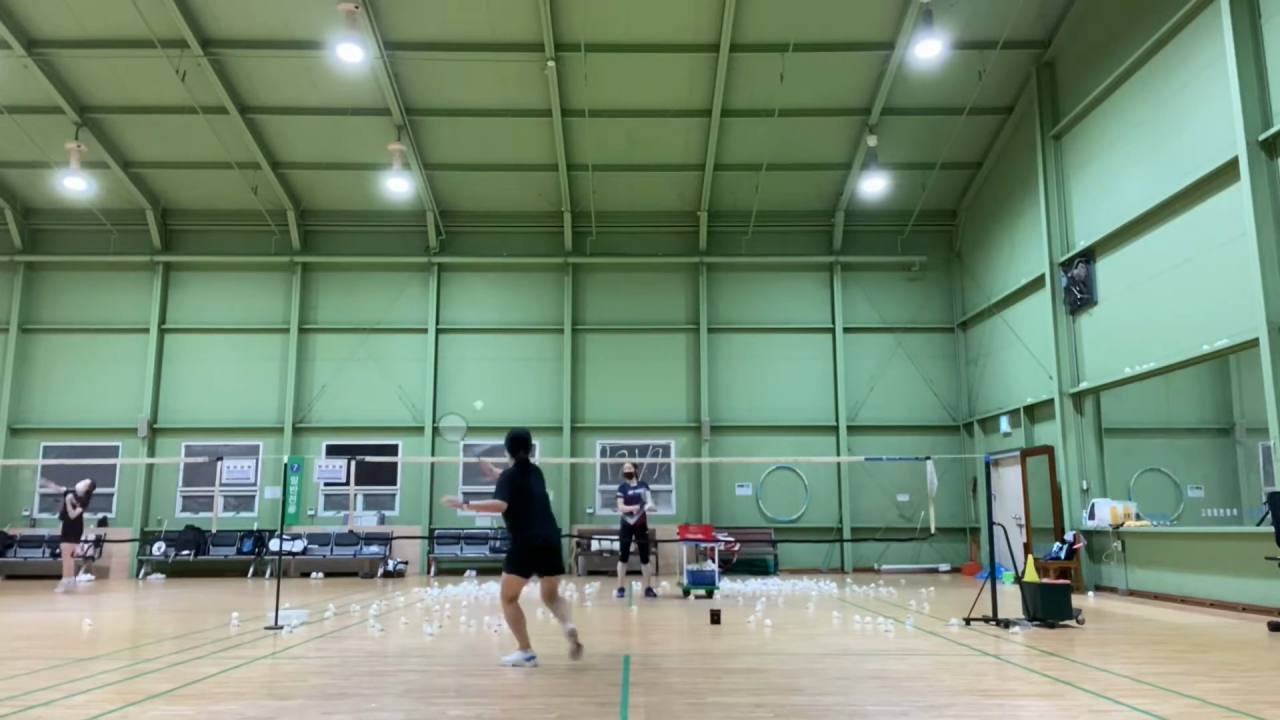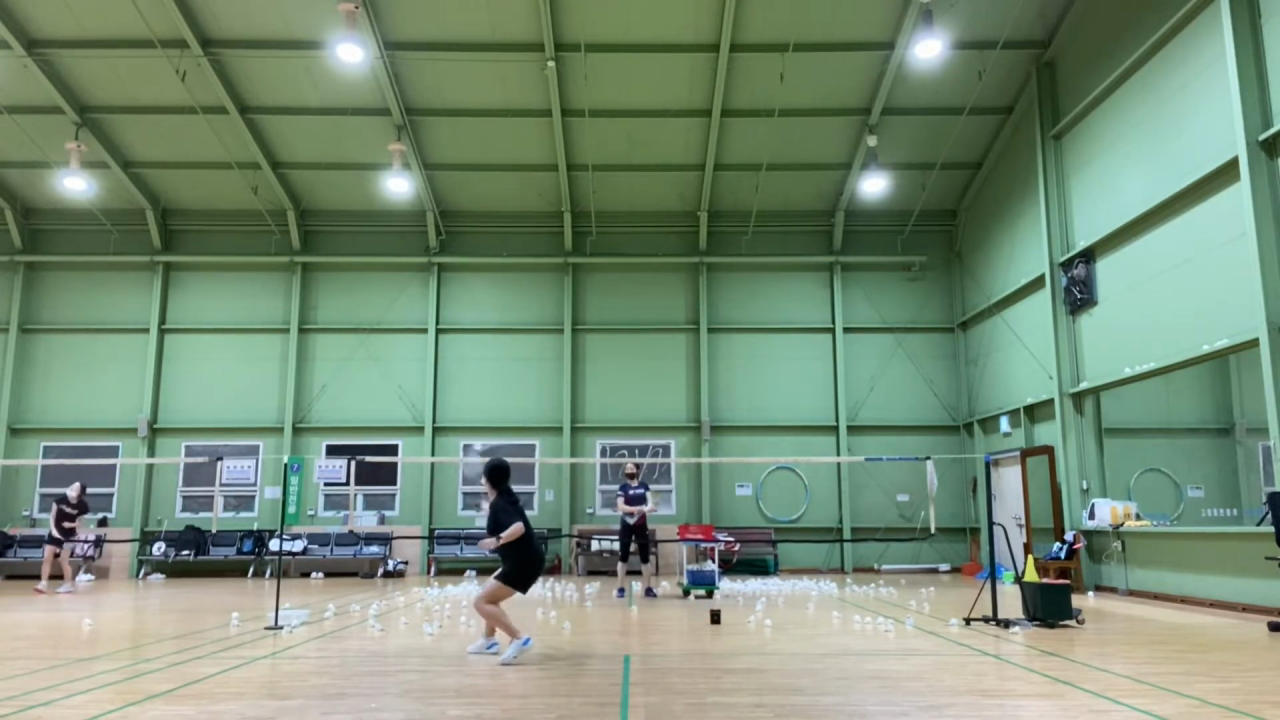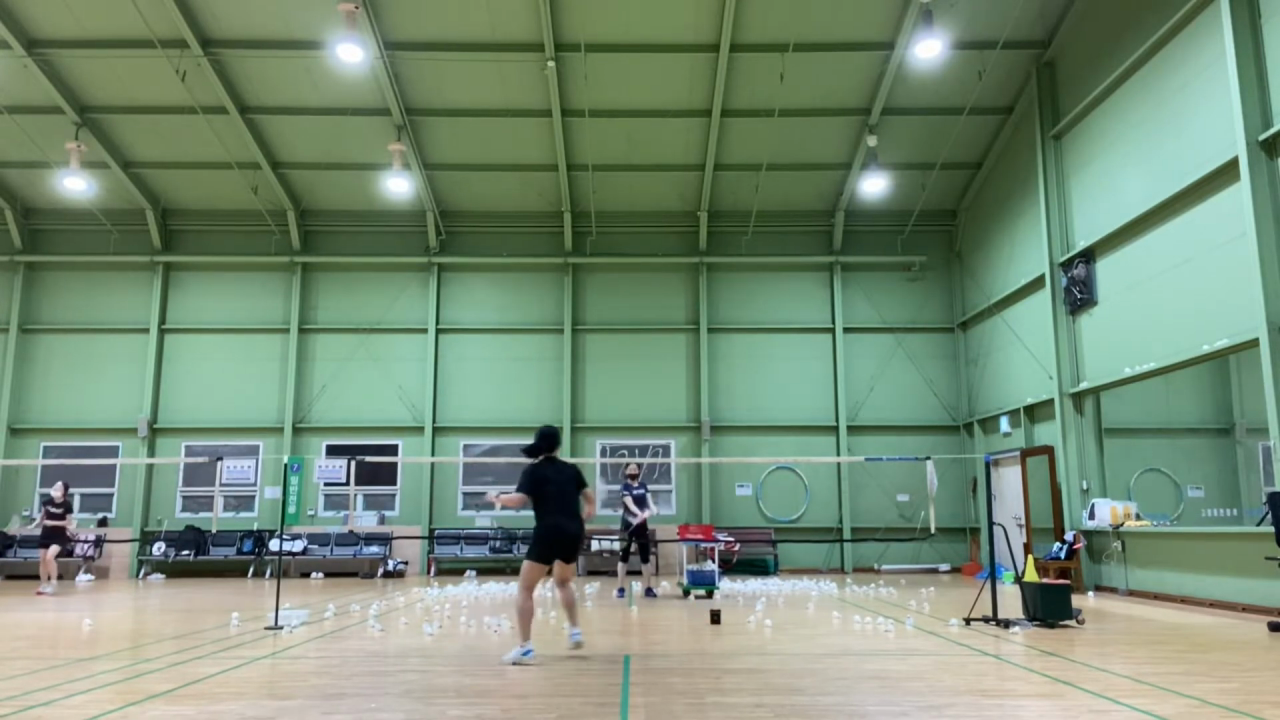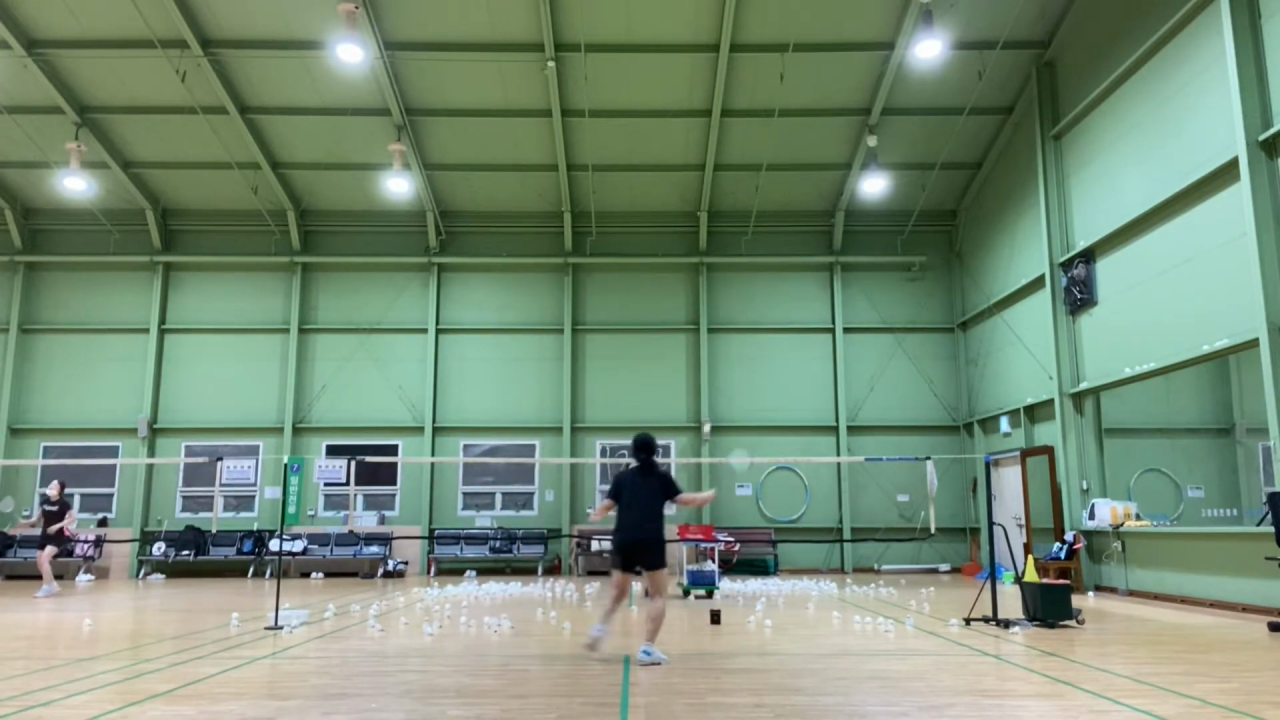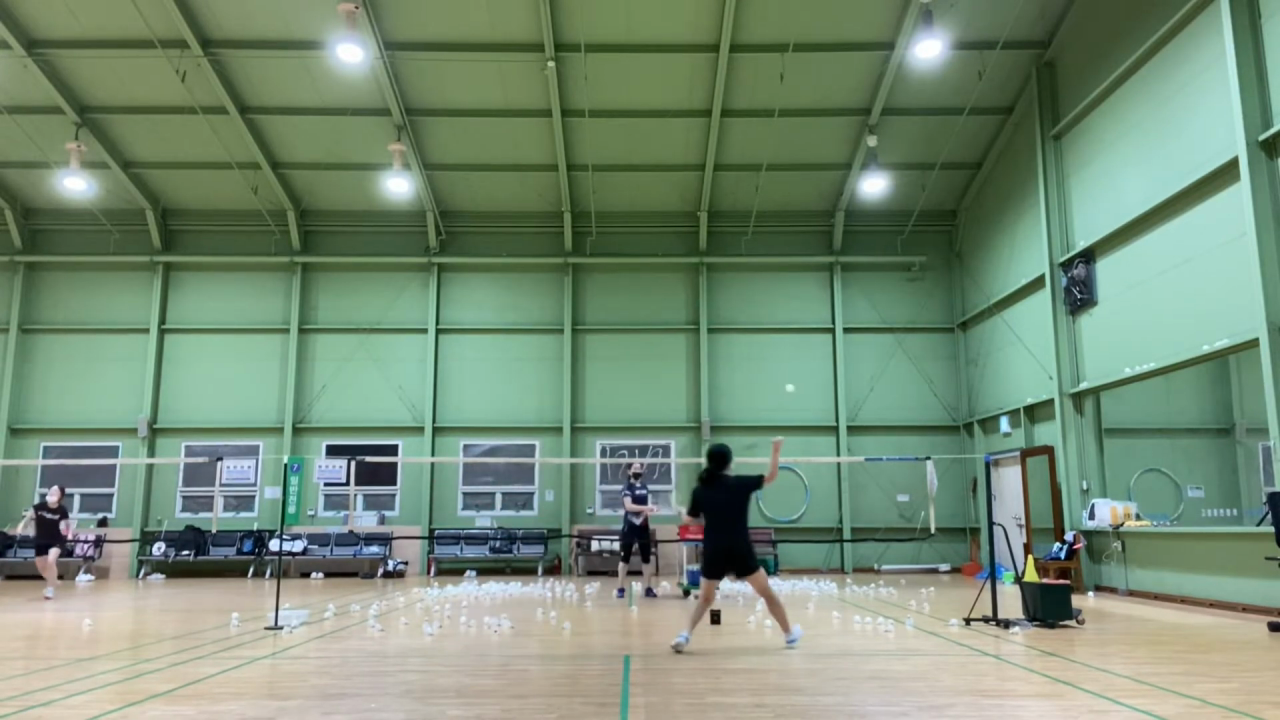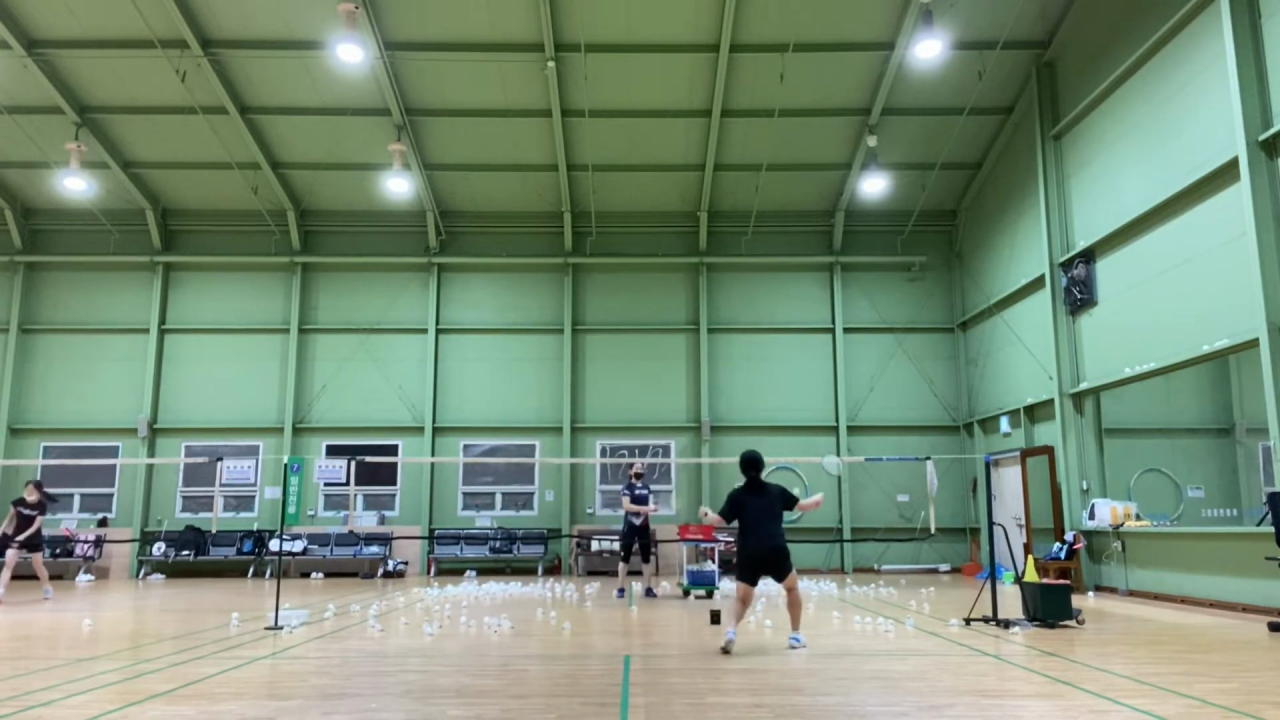
dt=0.4s
person 1, frame 1
left shoulder: (509, 475)
right shoulder: (534, 471)
left elbow: (500, 505)
left wrist: (465, 504)
left hip: (525, 545)
right hip: (551, 541)
left knee: (508, 599)
right knee: (552, 597)
left ankle: (526, 652)
right ankle: (568, 627)
person 1, frame 2
left shoulder: (501, 504)
right shoulder: (502, 499)
left elbow: (519, 527)
left wrist: (498, 540)
left hip: (524, 563)
right hip: (522, 561)
left knee: (482, 602)
right knee: (489, 593)
left ankle: (519, 638)
right ankle: (489, 640)
person 1, frame 3
left shoulder: (532, 471)
right shoulder: (571, 469)
left elbow: (520, 500)
right elbow: (589, 498)
left wrist: (497, 497)
right wrist: (587, 516)
left hip: (548, 534)
right hip: (573, 534)
left knee: (525, 589)
right knee: (563, 582)
left ankle: (524, 647)
right ankle: (574, 631)
person 1, frame 4
left shoulder: (621, 477)
right shoulder: (661, 477)
left elbow: (606, 506)
right elbow: (683, 500)
left wrist: (596, 515)
right wrist: (707, 496)
left hip: (623, 540)
right hip: (651, 541)
left knee: (618, 594)
right knee: (657, 595)
left ankle: (600, 629)
right ankle: (648, 648)
person 1, frame 5
left shoulder: (700, 490)
right shoulder: (740, 483)
left elbow: (689, 520)
right elbow: (770, 477)
left wrist: (694, 514)
right wrist: (776, 452)
left hip: (713, 552)
right hip: (740, 550)
left knee: (705, 598)
right knee: (766, 591)
left ankle: (686, 635)
right ankle: (789, 633)
person 1, frame 6
left shoulder: (737, 495)
right shoulder: (777, 491)
left elbow: (718, 521)
right elbow: (803, 506)
left wrist: (706, 513)
right wrist: (817, 499)
left hip: (748, 554)
right hip: (776, 551)
left knee: (742, 600)
right knee: (792, 588)
left ankle: (732, 630)
right ankle: (795, 635)
